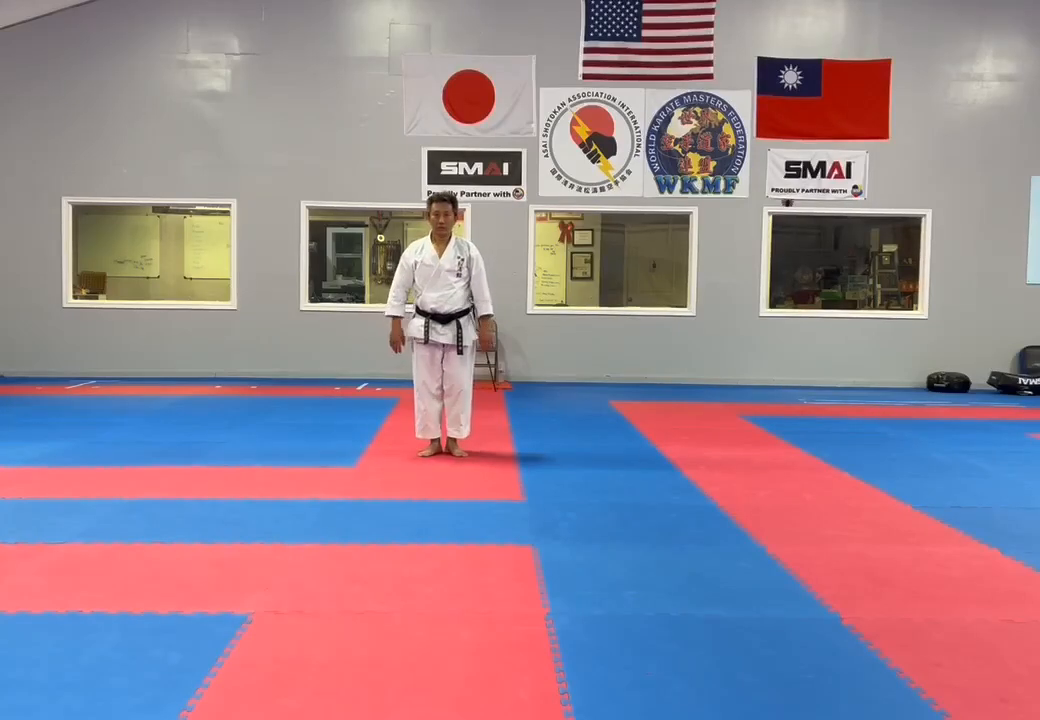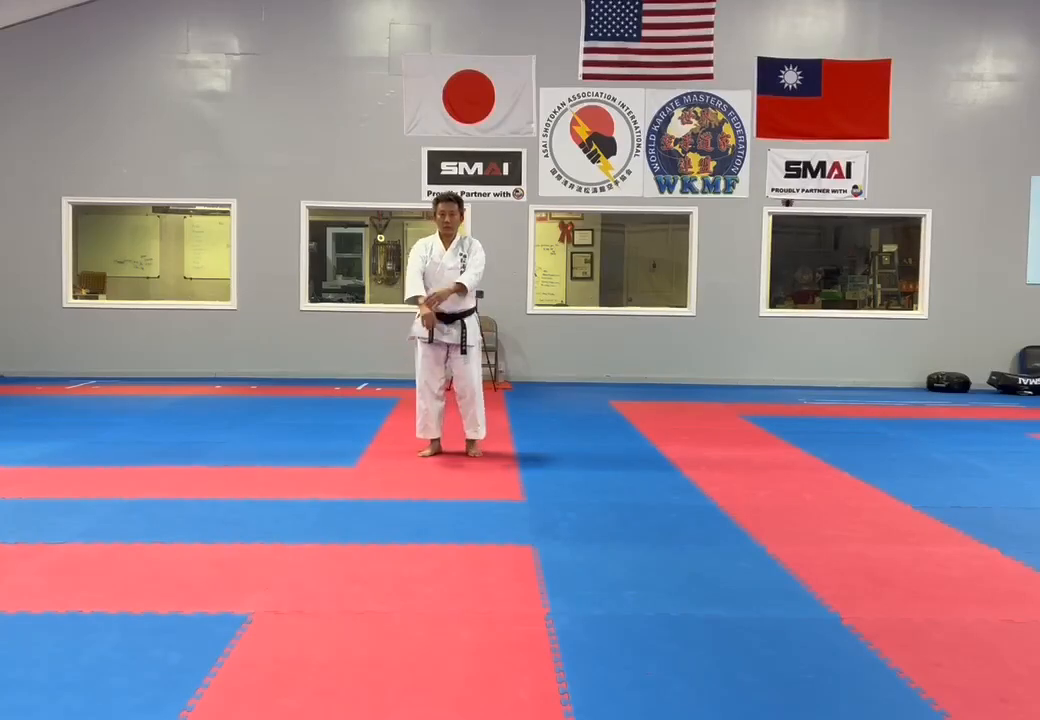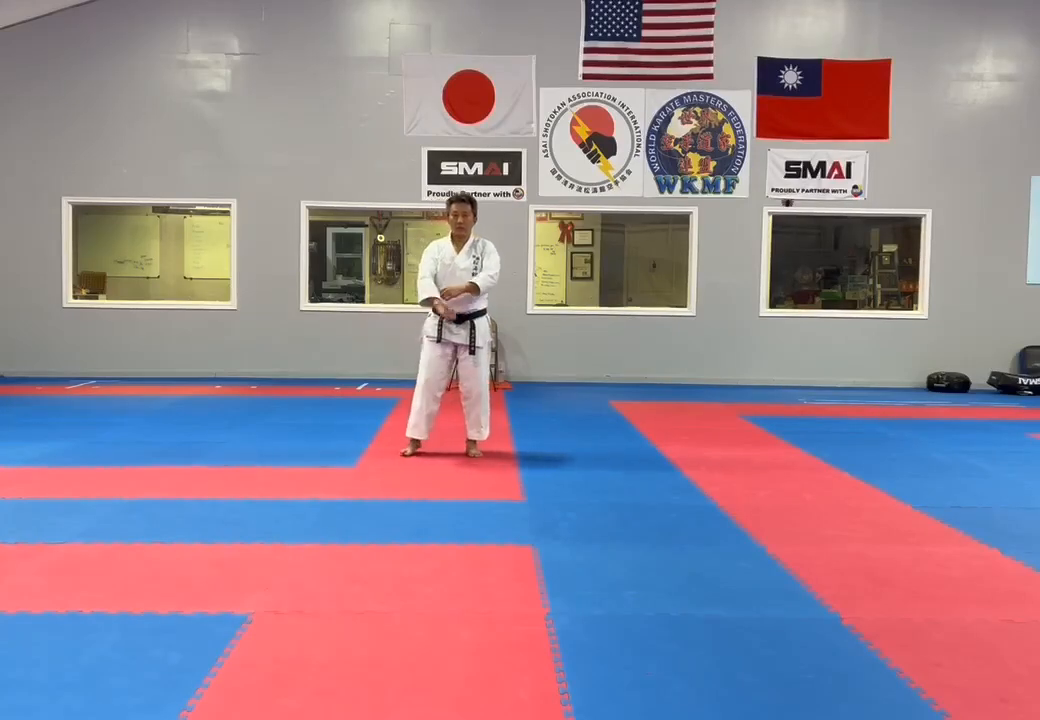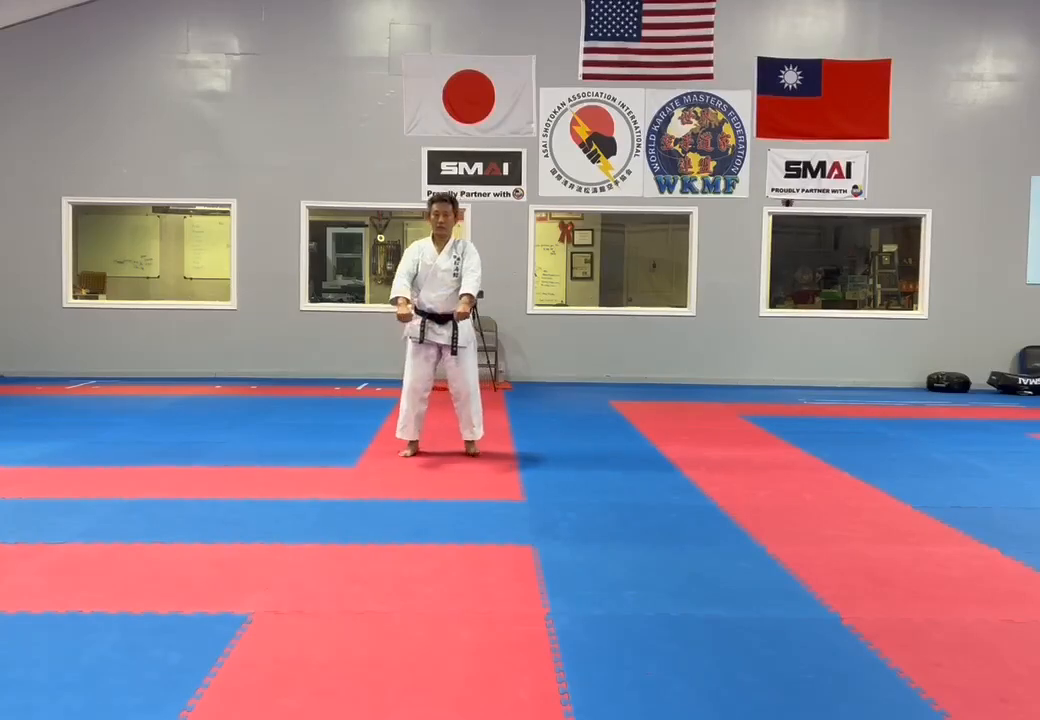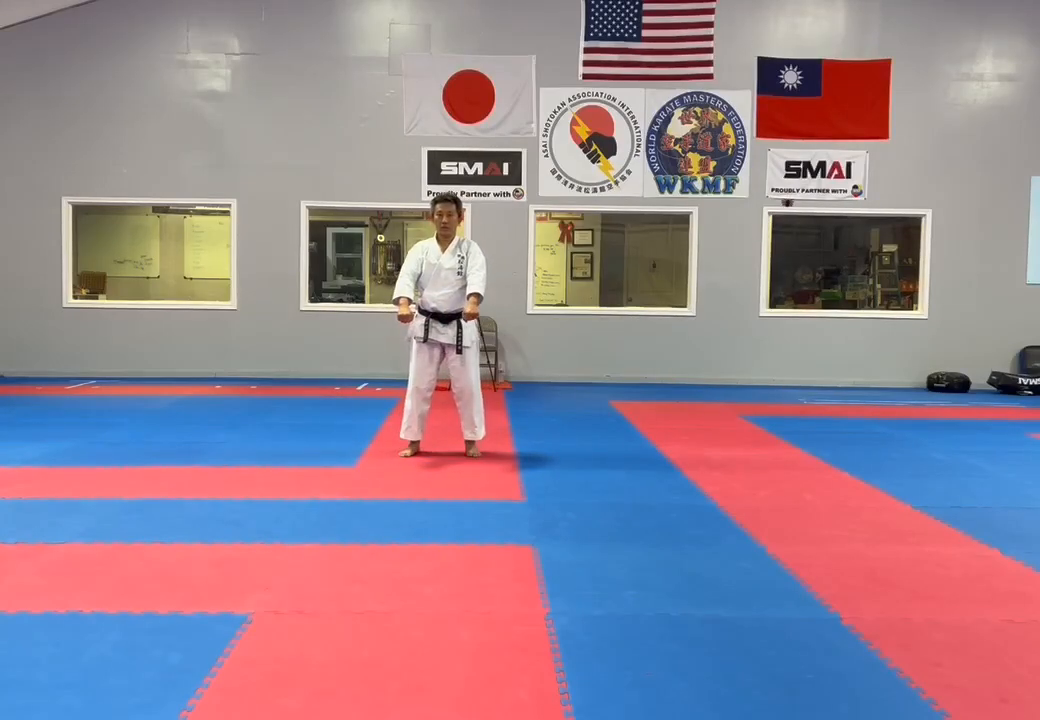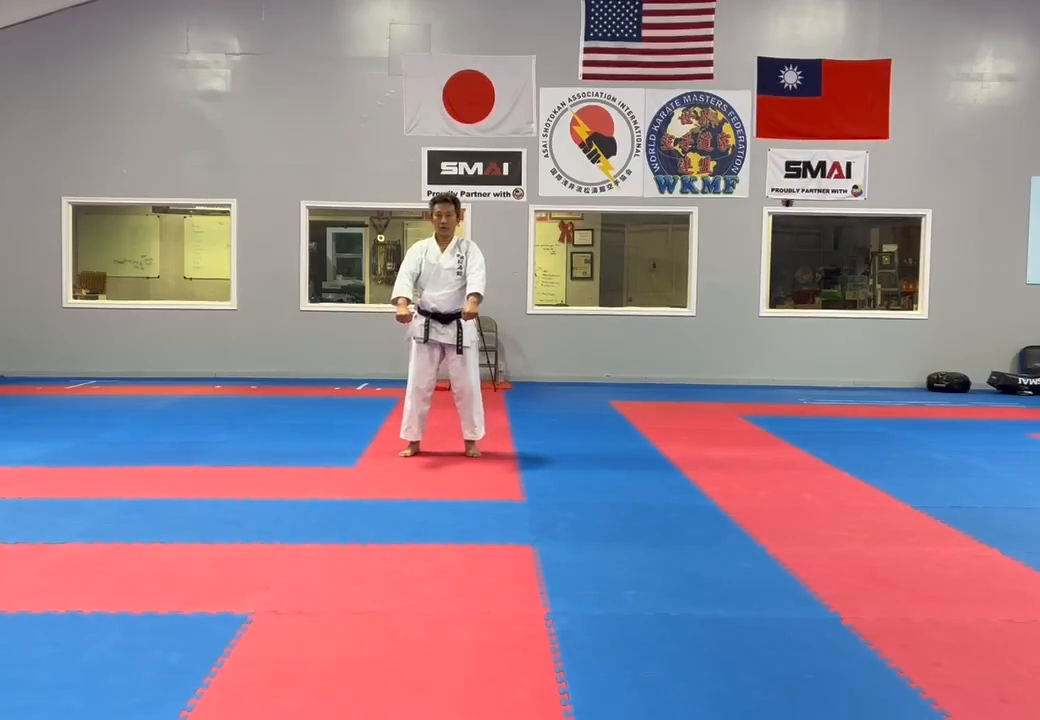
dt=0.5s
person 1, frame 1
left shoulder: (468, 250)
right shoulder: (415, 250)
left elbow: (480, 289)
right elbow: (399, 289)
left wrist: (485, 327)
right wrist: (396, 326)
left hip: (459, 326)
right hip: (425, 327)
left knee: (459, 385)
right knee: (427, 385)
left ankle: (454, 440)
right ankle: (433, 440)
person 1, frame 2
left shoulder: (472, 246)
right shoulder: (422, 246)
left elbow: (473, 276)
right elbow: (414, 279)
left wrist: (445, 292)
right wrist: (424, 305)
left hip: (463, 325)
right hip: (430, 325)
left knee: (469, 385)
right knee: (429, 384)
left ankle: (473, 439)
right ankle: (434, 440)
person 1, frame 3
left shoulder: (486, 248)
right shoulder: (435, 248)
left elbow: (490, 277)
right elbow: (425, 281)
left wrist: (461, 289)
right wrist: (438, 305)
left hip: (474, 326)
right hip: (439, 326)
left knee: (475, 386)
right knee: (429, 382)
left ankle: (473, 440)
right ankle: (415, 438)
person 1, frame 4
left shoulder: (466, 249)
right shoulder: (416, 249)
left elbow: (472, 279)
right elbow: (403, 278)
left wrist: (465, 304)
right wrist: (402, 304)
left hip: (457, 326)
right hip: (423, 326)
left knee: (465, 385)
right knee: (415, 385)
left ankle: (471, 439)
right ankle: (412, 441)
person 1, frame 5
left shoulder: (470, 249)
right shoulder: (420, 249)
left elbow: (477, 277)
right elbow: (406, 278)
left wrist: (473, 303)
right wrist: (404, 305)
left hip: (460, 326)
right hip: (426, 325)
left knee: (467, 385)
right knee: (419, 385)
left ankle: (471, 440)
right ankle: (413, 441)
person 1, frame 6
left shoulder: (469, 249)
right shoulder: (419, 249)
left elbow: (476, 277)
right elbow: (405, 277)
left wrist: (472, 302)
right wrist: (402, 305)
left hip: (459, 326)
right hip: (425, 325)
left knee: (467, 385)
right knee: (419, 384)
left ankle: (471, 439)
right ankle: (413, 441)
